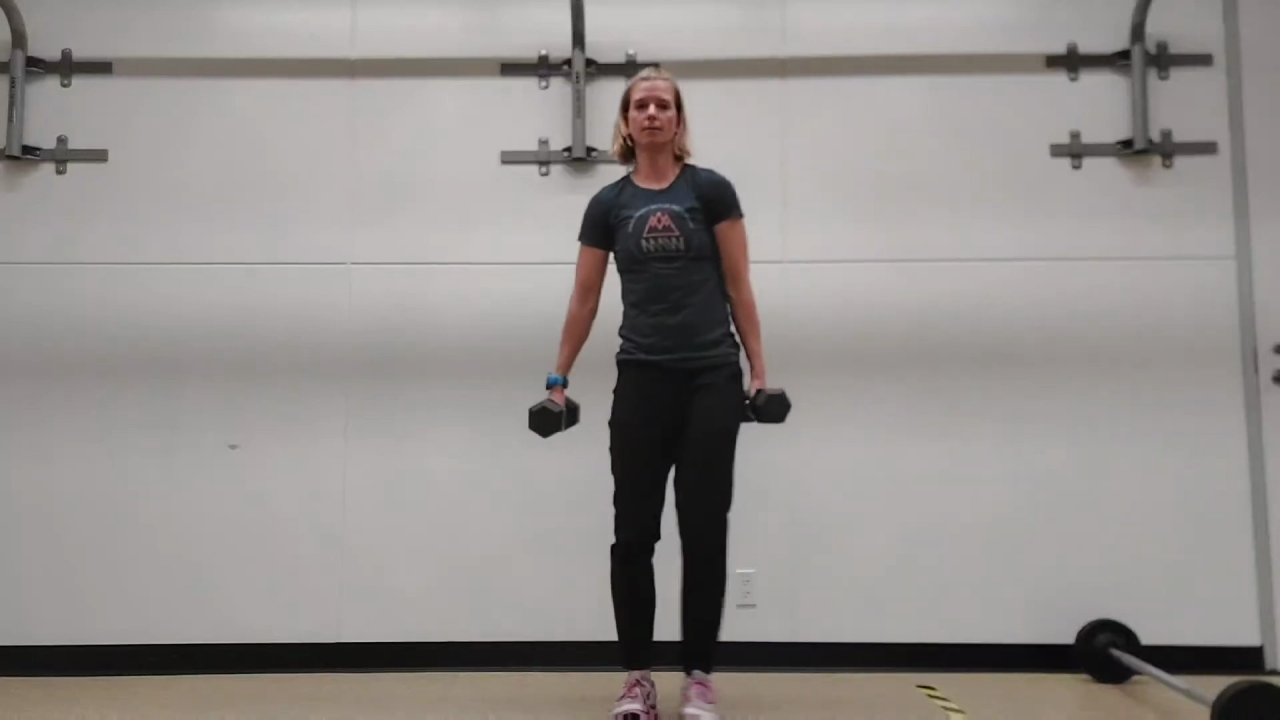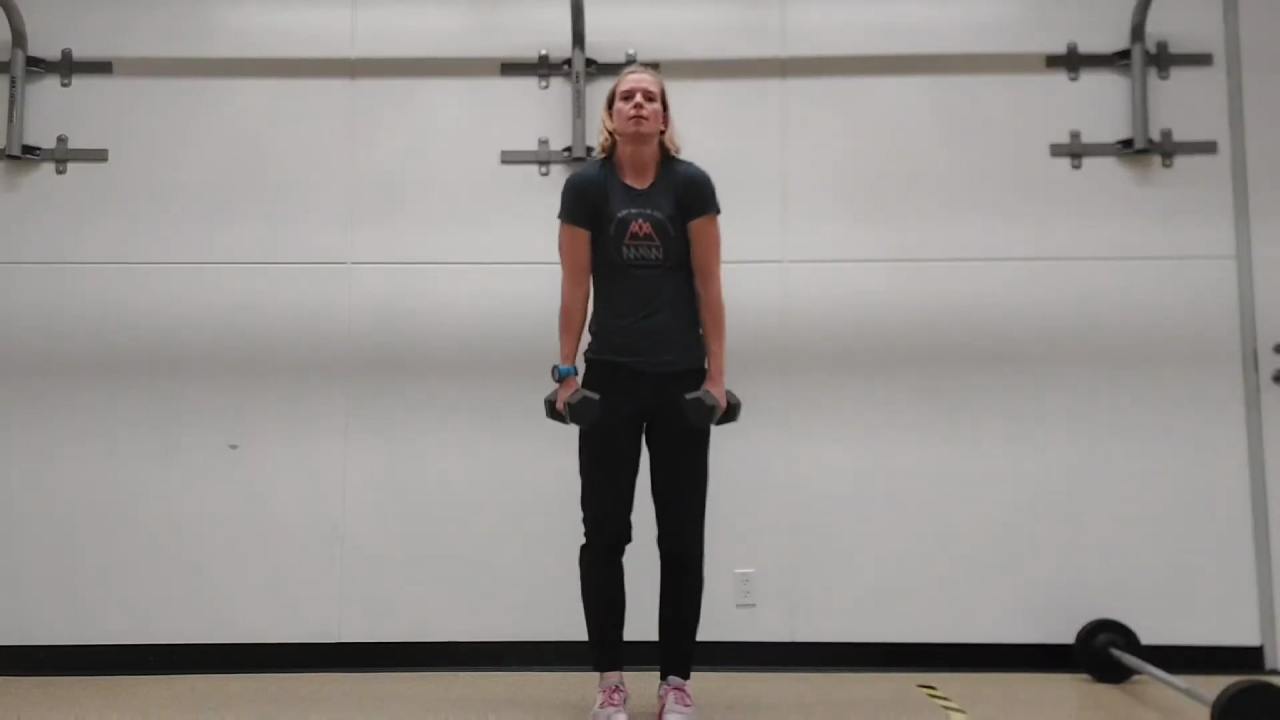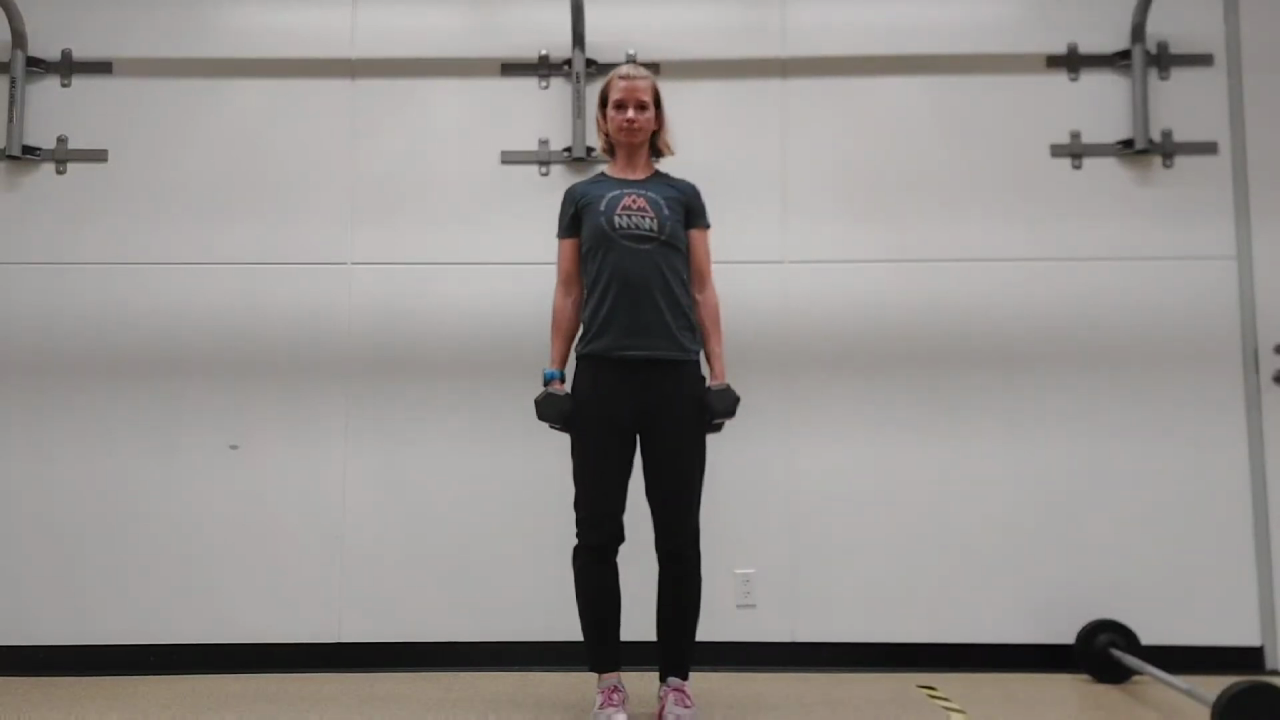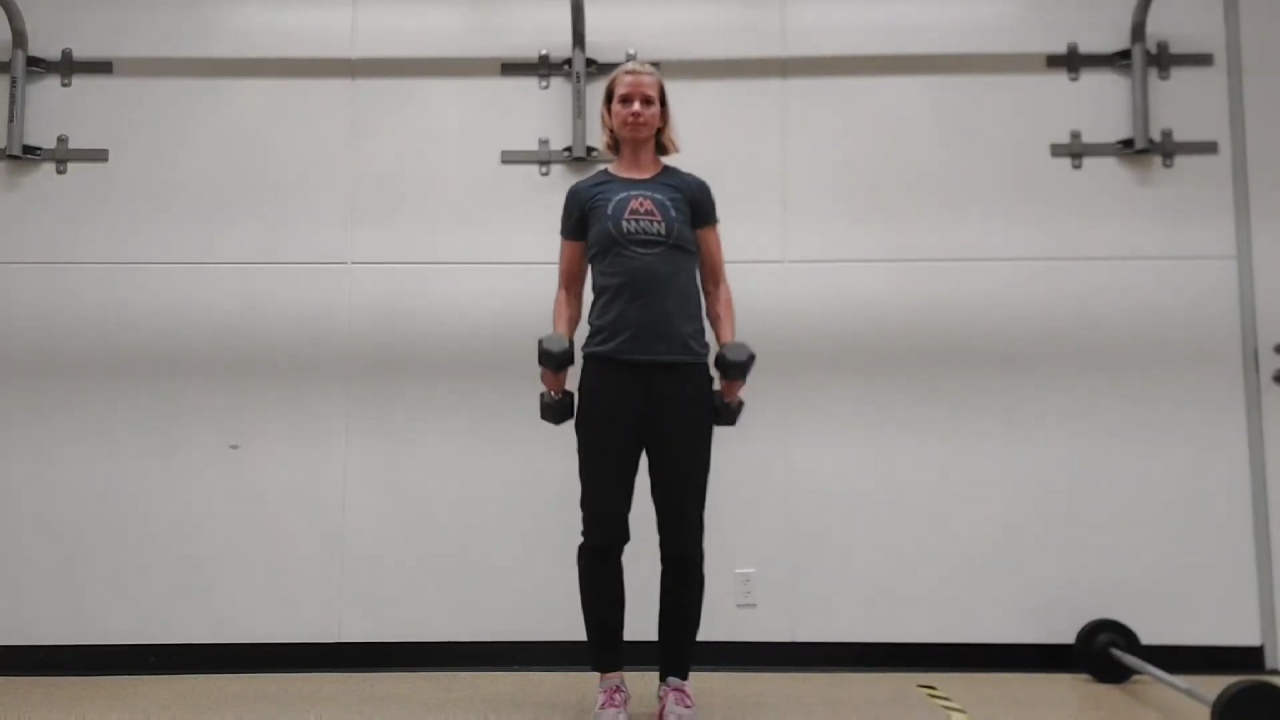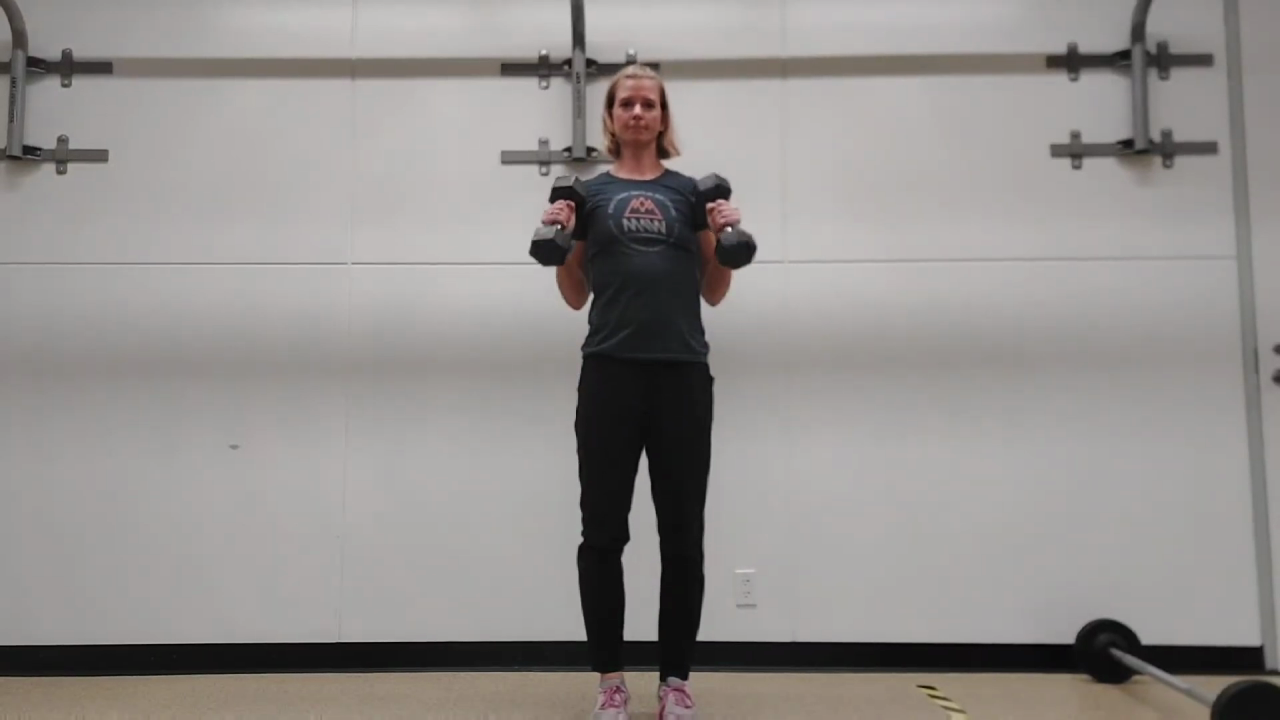
dt=1s
person 1, frame 1
left shoulder: (711, 188)
right shoulder: (607, 204)
left elbow: (738, 284)
right elbow: (584, 299)
left wrist: (758, 369)
right wrist: (559, 378)
left hip: (711, 376)
right hip: (640, 379)
left knee: (705, 526)
right knee: (633, 533)
person 1, frame 2
left shoulder: (690, 182)
right shoulder: (585, 185)
left elbow: (709, 283)
right elbow: (574, 285)
left wrist: (717, 372)
right wrist: (566, 370)
left hip: (679, 380)
right hip: (611, 378)
left knee: (682, 535)
right knee: (605, 532)
person 1, frame 3
left shoulder: (683, 194)
right shoulder: (582, 195)
left elbow: (703, 289)
right elbow: (567, 292)
left wrist: (719, 371)
right wrist: (553, 373)
left hip: (674, 375)
right hip: (602, 375)
left knee: (679, 534)
right knee: (597, 532)
person 1, frame 4
left shoulder: (691, 190)
right shoulder: (586, 194)
left elbow: (715, 282)
right elbow: (570, 288)
left wrist: (730, 353)
left hip: (681, 375)
right hip: (610, 375)
left knee: (682, 536)
right knee: (603, 533)
person 1, frame 5
left shoulder: (692, 192)
right shoulder: (588, 194)
left elbow: (713, 292)
right elbow: (577, 296)
left wrist: (728, 240)
left hip: (682, 373)
right hip: (610, 372)
left knee: (682, 534)
right knee: (603, 531)
